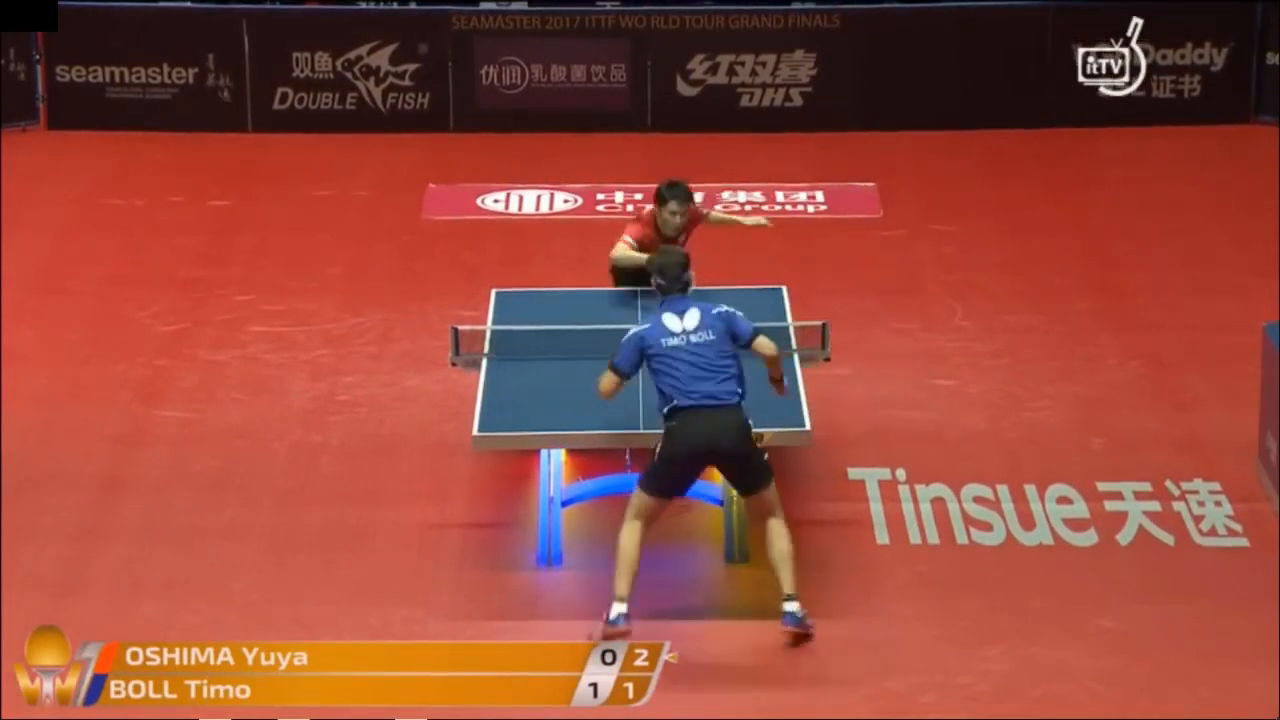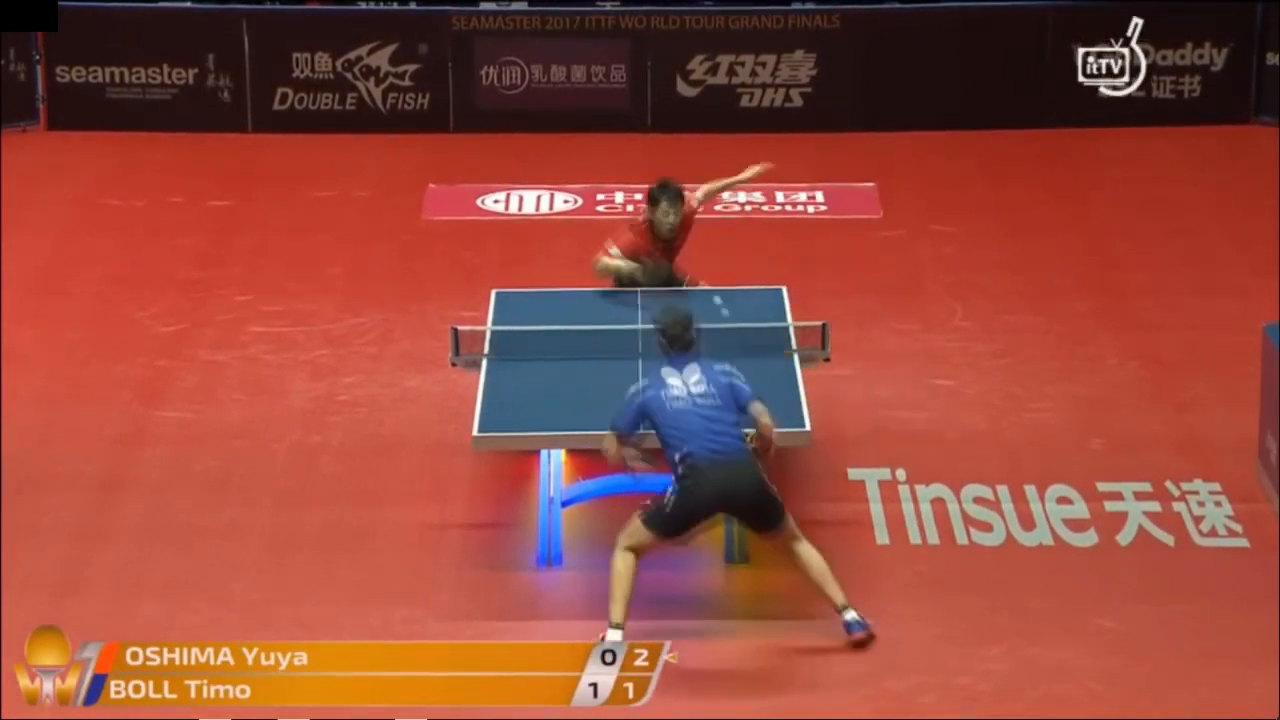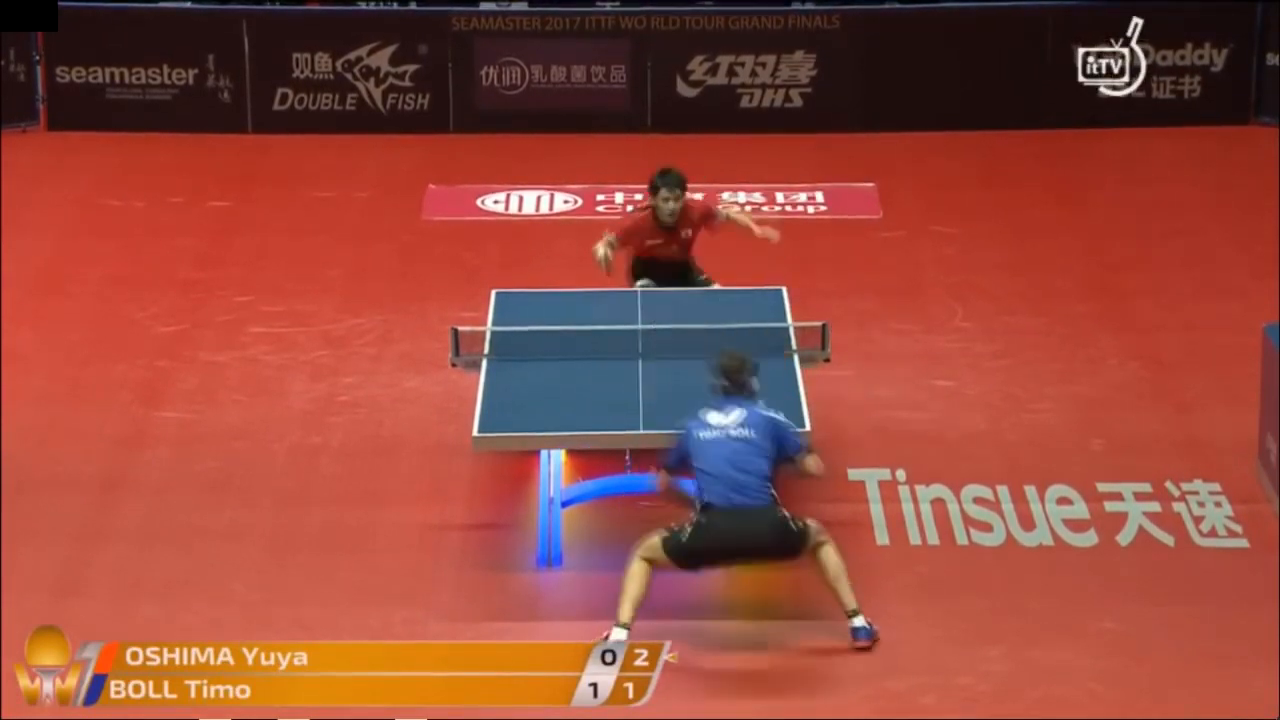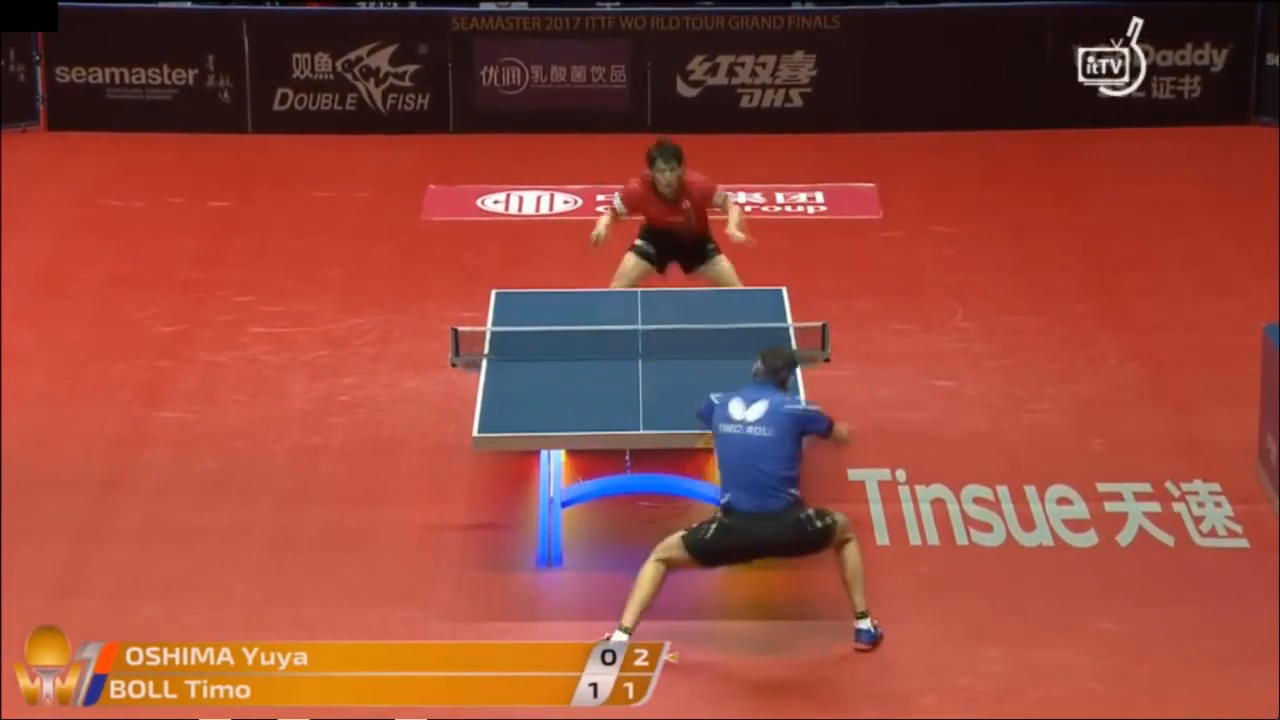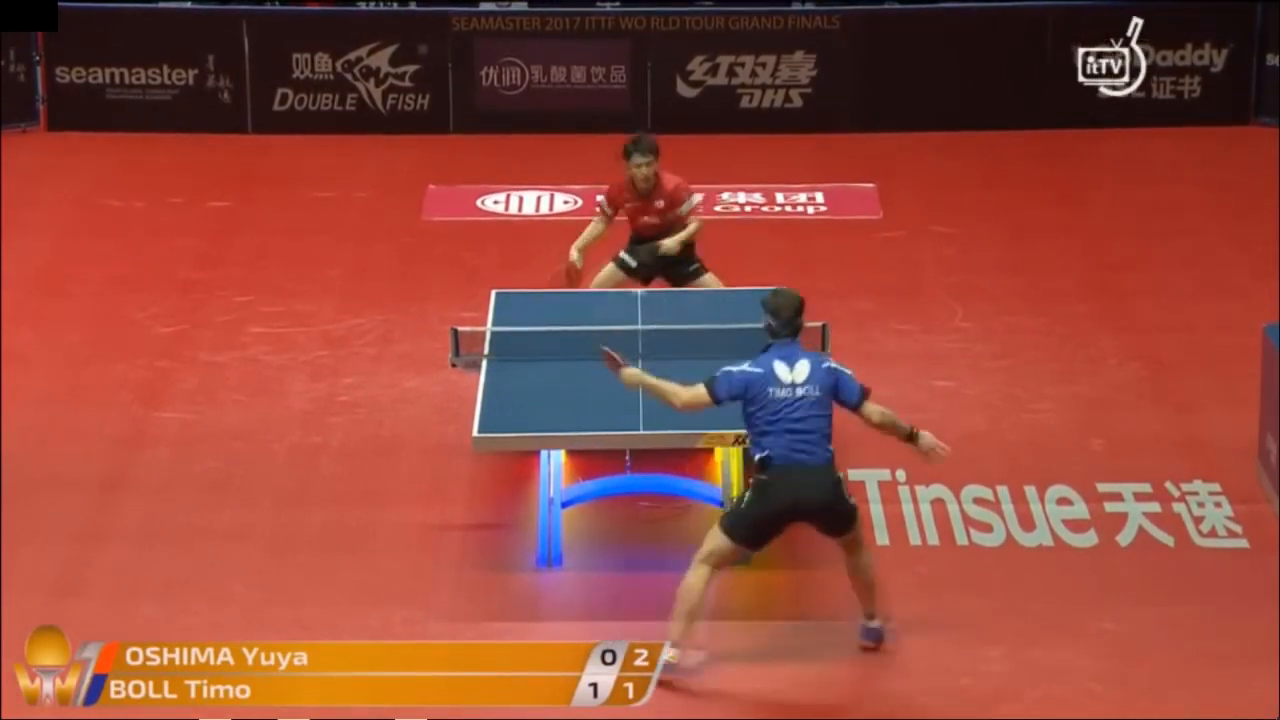
dt=0.2s
person 1, frame 1
left shoulder: (641, 331)
right shoulder: (721, 315)
left elbow: (606, 390)
right elbow: (769, 352)
left wrist: (612, 372)
right wrist: (777, 379)
left hip: (683, 433)
right hip: (731, 428)
left knee: (635, 517)
right knee: (772, 516)
left ankle: (618, 613)
right ankle: (791, 609)
person 1, frame 2
left shoulder: (646, 390)
right shoulder: (723, 374)
left elbow: (612, 449)
right elbow: (765, 424)
left wrist: (630, 462)
right wrist: (762, 448)
left hip: (693, 485)
right hip: (744, 478)
left knee: (627, 545)
right knee: (794, 541)
left ankle: (615, 636)
right ankle: (851, 619)
person 1, frame 3
left shoulder: (694, 425)
right shoulder: (771, 419)
left elbow: (663, 483)
right elbow: (814, 470)
left wrist: (692, 501)
left hip: (714, 531)
right hip: (767, 527)
left knee: (644, 554)
right knee: (820, 538)
left ankle: (620, 634)
right ankle: (858, 624)
person 1, frame 4
left shoulder: (719, 404)
right shoulder: (794, 408)
left elbow: (704, 416)
right elbow: (842, 435)
left hip: (735, 528)
right hip: (787, 527)
left knee: (662, 556)
right knee: (844, 531)
left ankle: (621, 635)
right ankle: (863, 626)
person 1, frame 5
left shoulder: (749, 370)
right shoulder: (827, 368)
left elbow: (684, 399)
right elbow: (876, 416)
left wrist: (639, 378)
right wrist: (913, 435)
left hip: (774, 487)
right hip: (823, 485)
left knee: (706, 562)
right knee: (855, 544)
left ankle: (674, 652)
right ankle: (872, 626)
person 2, frame 1
left shoulder: (687, 216)
right shoulder: (640, 230)
left elbow: (706, 214)
right elbow: (616, 256)
left wrist: (742, 220)
right wrist: (646, 258)
person 2, frame 2
left shoulder: (684, 214)
right shoulder: (635, 237)
left elbow: (701, 193)
right elbow: (602, 265)
left wrist: (740, 179)
right wrist: (627, 267)
left hip: (664, 278)
right hip: (634, 280)
person 2, frame 3
left shoulder: (696, 211)
right shoulder: (637, 222)
left elbow: (728, 215)
right elbow: (604, 245)
left wrist: (755, 229)
right wrist: (602, 251)
left hip: (683, 270)
right hip: (649, 272)
person 2, frame 4
left shoulder: (699, 186)
right shoulder: (637, 189)
left elbow: (731, 205)
right elbow: (612, 214)
left wrist: (733, 229)
right wrist: (601, 226)
left hip: (695, 238)
right hip: (657, 237)
right knee: (617, 290)
person 2, frame 5
left shoulder: (674, 188)
right shoulder: (618, 190)
left elbow: (695, 223)
right elbow: (601, 221)
left wrist: (678, 240)
right wrist: (576, 247)
left hip: (676, 253)
right hip: (643, 250)
